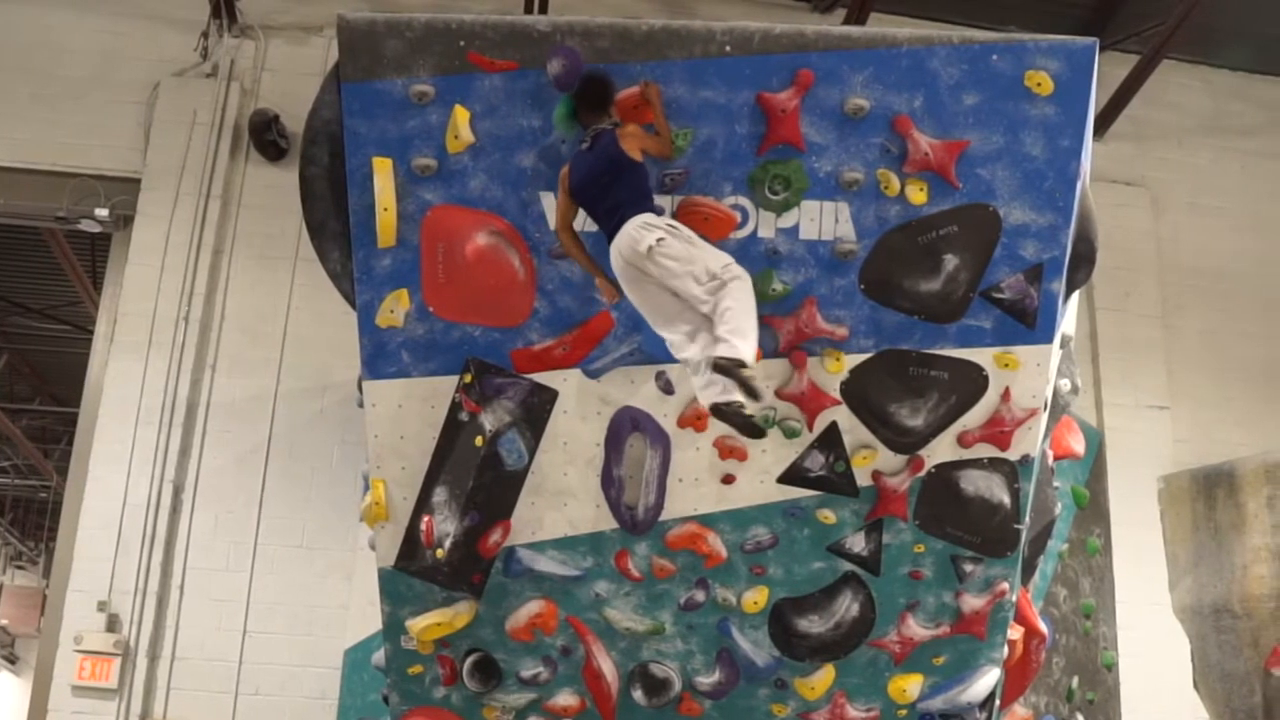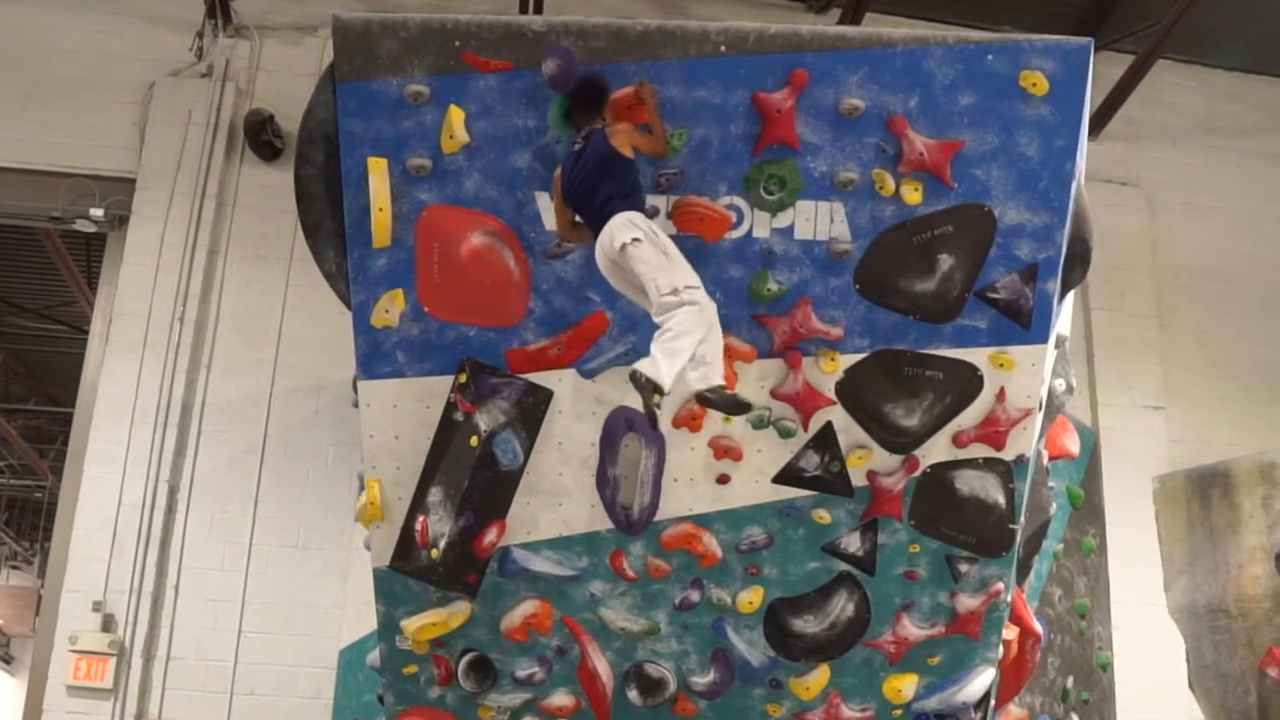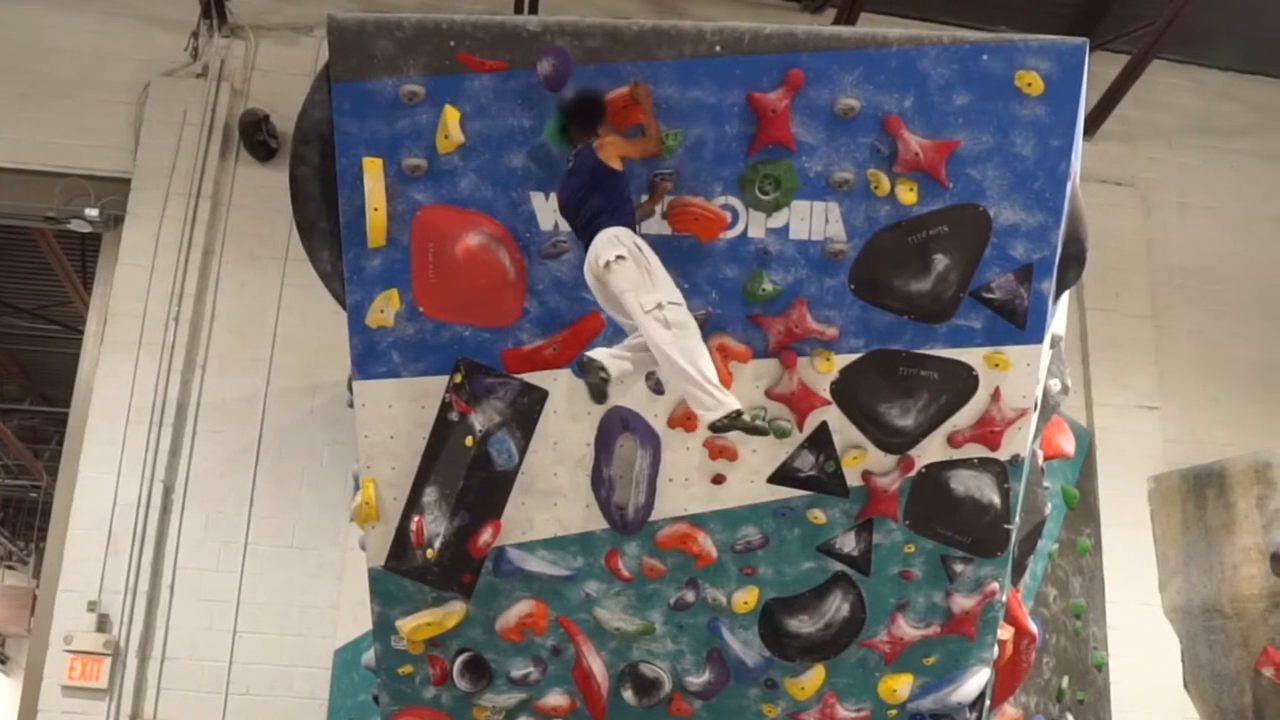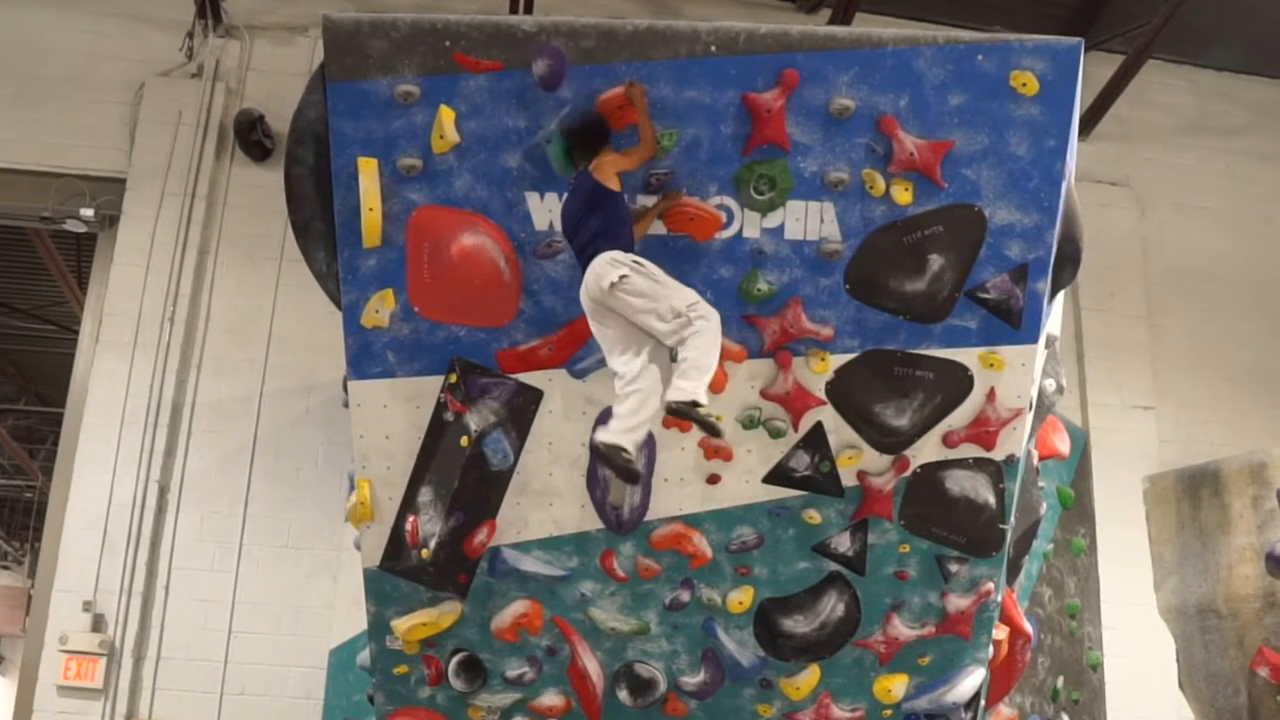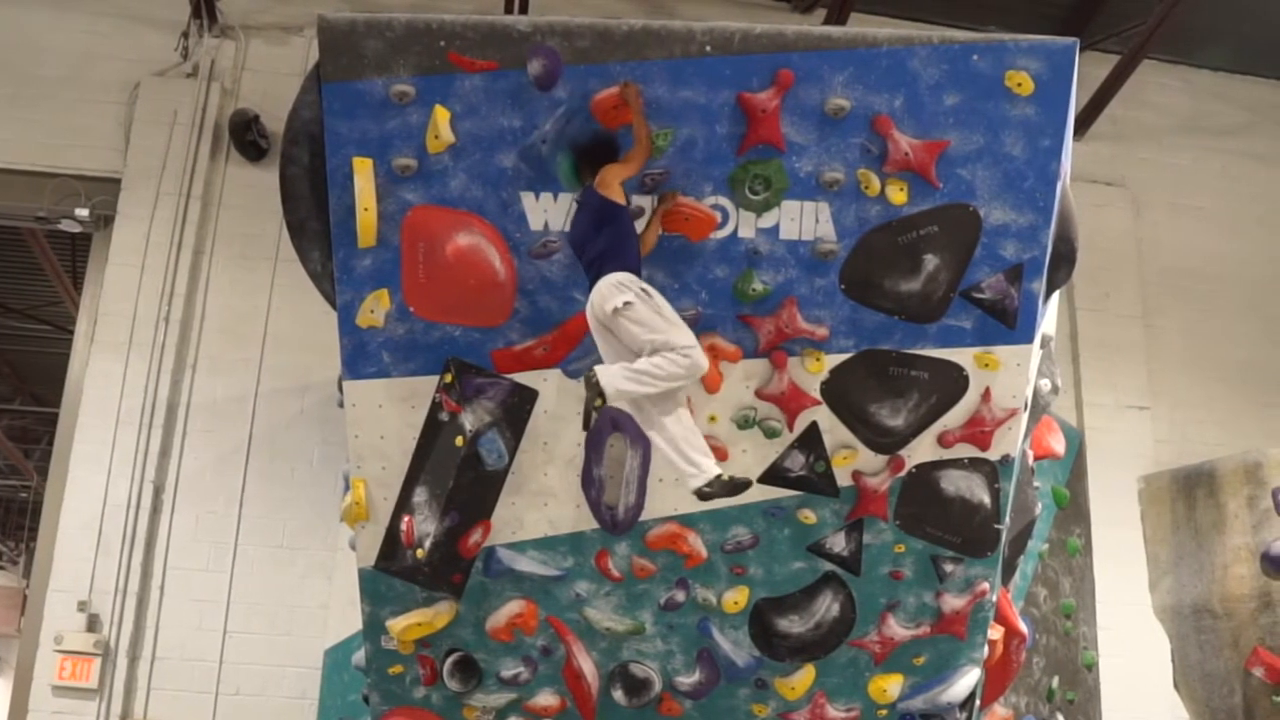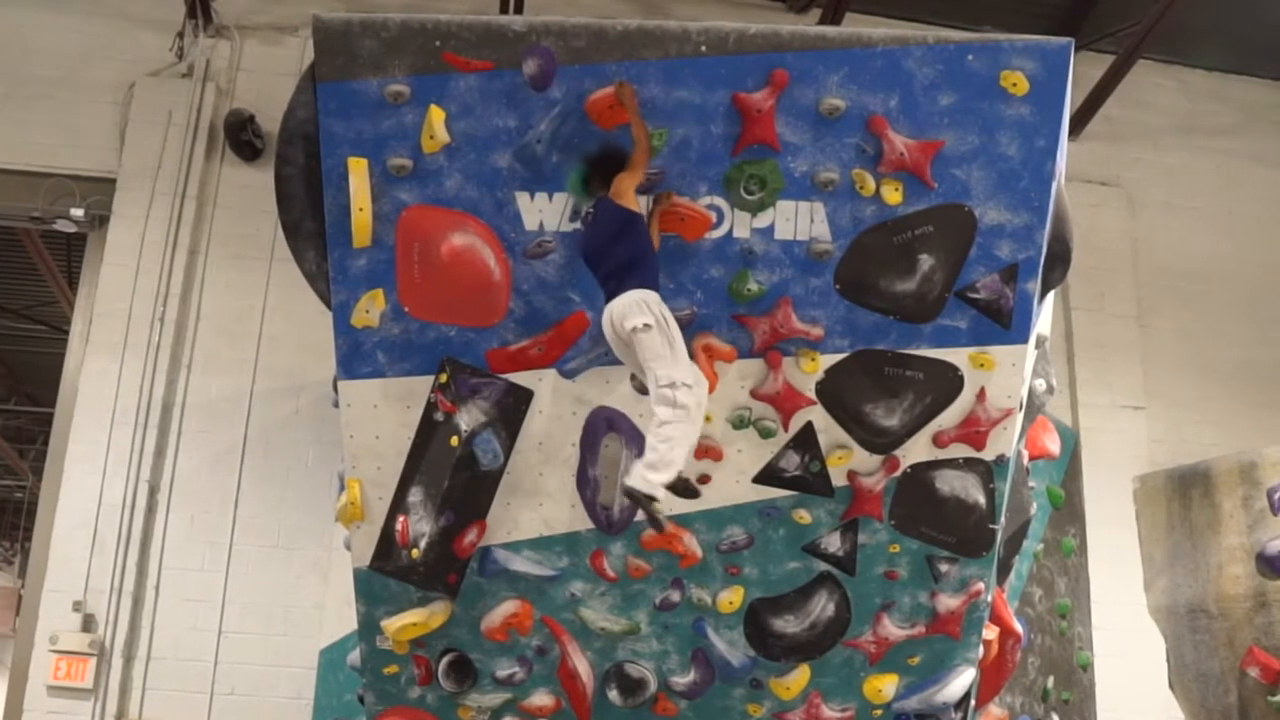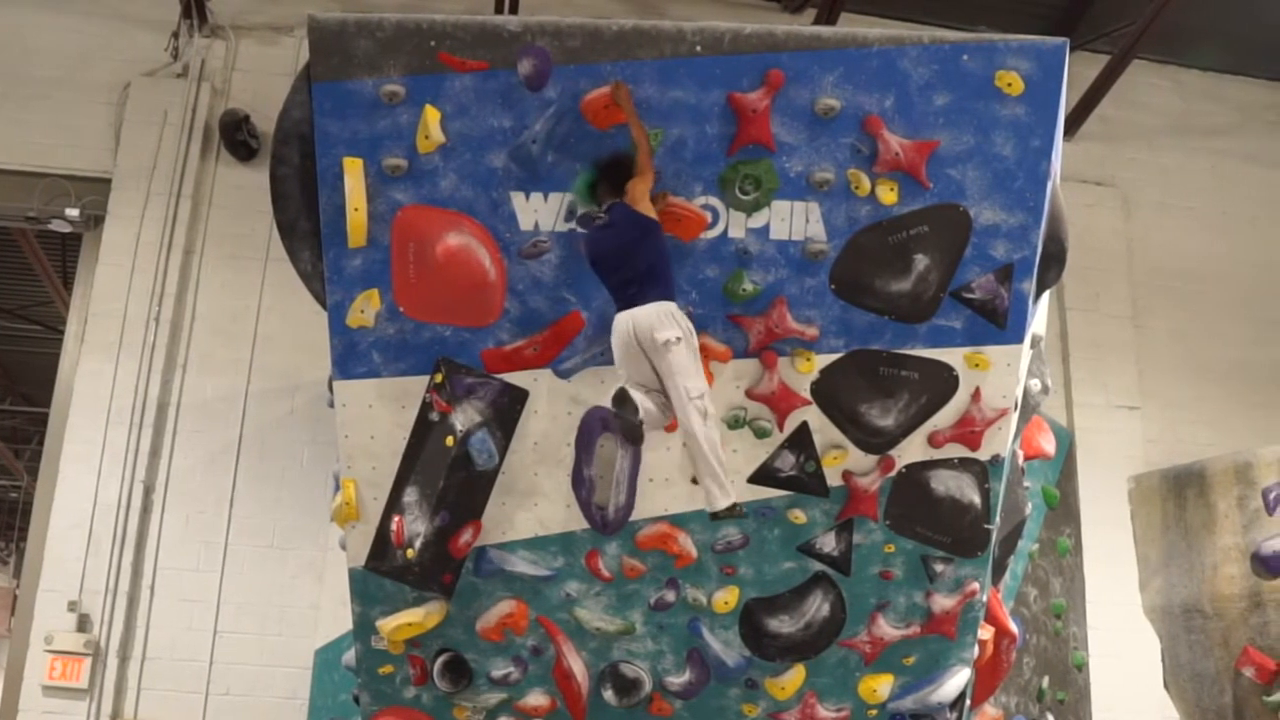
dt=0.3s
person 1, frame 1
left shoulder: (570, 171)
right shoulder: (627, 134)
left elbow: (563, 231)
right elbow: (666, 149)
left wrist: (598, 276)
right wrist: (656, 106)
left hip: (619, 251)
right hip: (646, 230)
left knee: (690, 329)
right knee: (731, 280)
left ankle: (724, 399)
right ankle: (733, 355)
person 1, frame 2
left shoulder: (564, 170)
right shoulder: (618, 132)
left elbow: (565, 230)
right elbow: (660, 146)
right wrist: (650, 105)
left hip: (605, 246)
right hip: (628, 228)
left knee: (696, 310)
right knee: (691, 303)
left ankle: (709, 383)
right ankle: (653, 374)
person 1, frame 3
left shoulder: (567, 184)
right shoulder: (605, 145)
right elbow: (652, 147)
left wrist: (650, 203)
right wrist: (645, 105)
left hip: (596, 258)
right hip: (615, 247)
left knee: (660, 333)
right knee: (673, 323)
left ankle: (597, 363)
right ankle: (720, 408)
person 1, frame 4
left shoulder: (572, 207)
right shoulder: (601, 165)
right elbow: (648, 148)
left wrist: (660, 206)
right wrist: (641, 107)
left hip: (592, 285)
right hip: (616, 269)
left knee: (639, 371)
right knee: (701, 319)
left ankle: (617, 440)
right ankle: (686, 396)
person 1, frame 5
left shoulder: (582, 221)
right shoulder: (605, 180)
left elbow: (638, 247)
right elbow: (642, 150)
left wrist: (660, 210)
right wrist: (635, 108)
left hip: (601, 303)
right hip: (619, 291)
left knee: (661, 396)
right knee: (687, 359)
left ankle: (705, 476)
right ankle: (606, 383)
person 1, frame 6
left shoulder: (590, 234)
right shoulder: (619, 193)
right elbow: (643, 152)
left wrist: (654, 213)
right wrist: (631, 108)
left hip: (615, 313)
right hip: (640, 306)
left knee: (691, 387)
right knee: (679, 396)
left ankle: (665, 470)
right ankle: (645, 482)
person 1, frame 7
left shoulder: (590, 239)
right shoulder: (635, 200)
right elbow: (645, 153)
right wrist: (627, 107)
left hip: (623, 324)
right hip: (661, 316)
left knee: (649, 395)
right knee: (693, 406)
left ankle: (630, 400)
right ankle: (720, 500)
